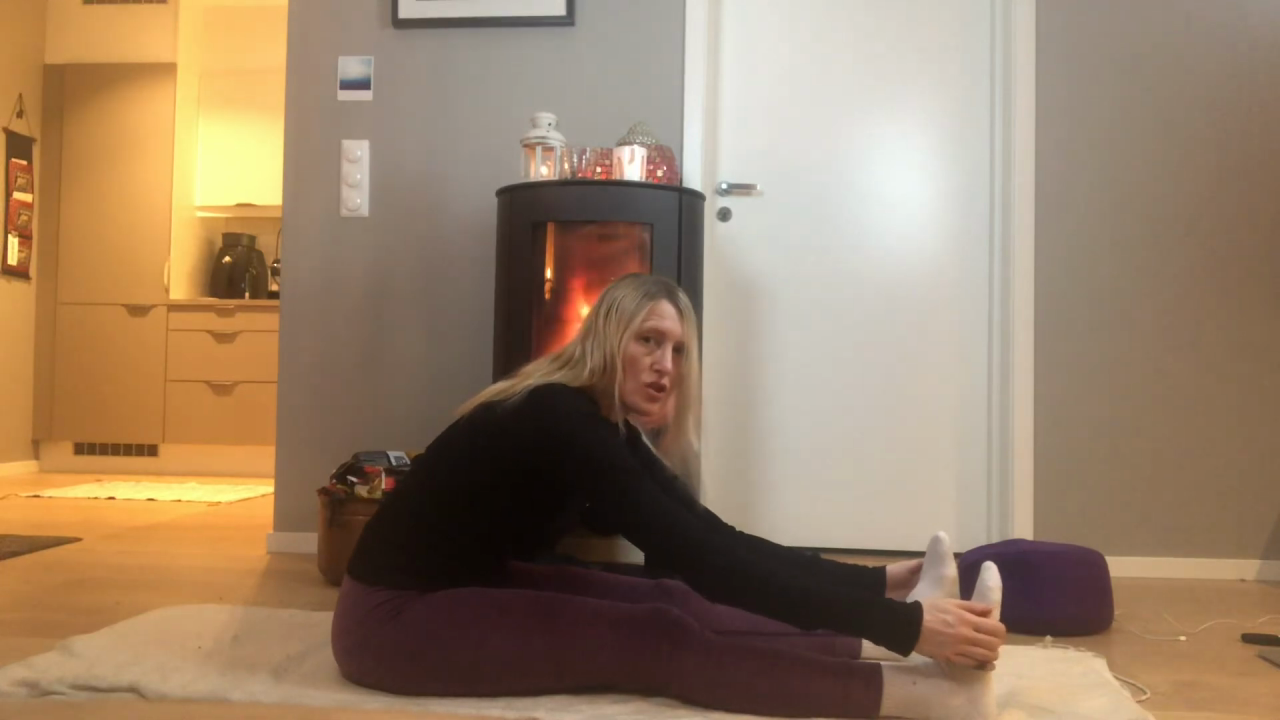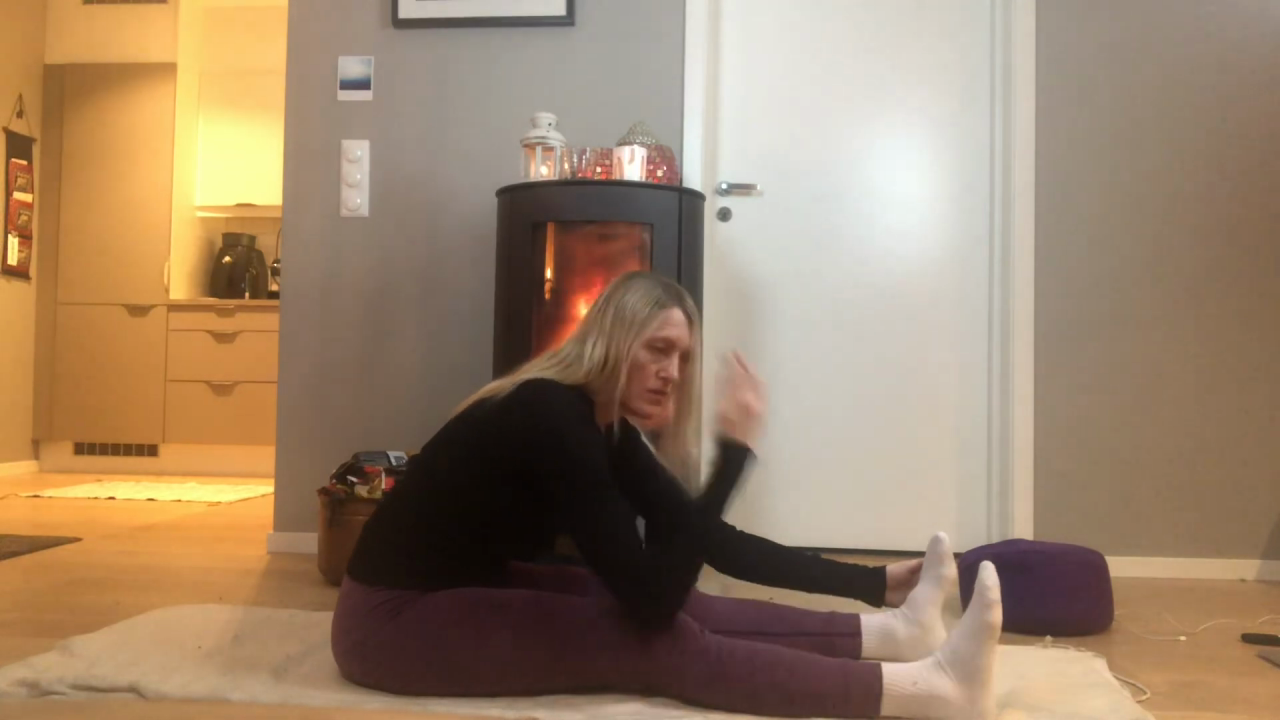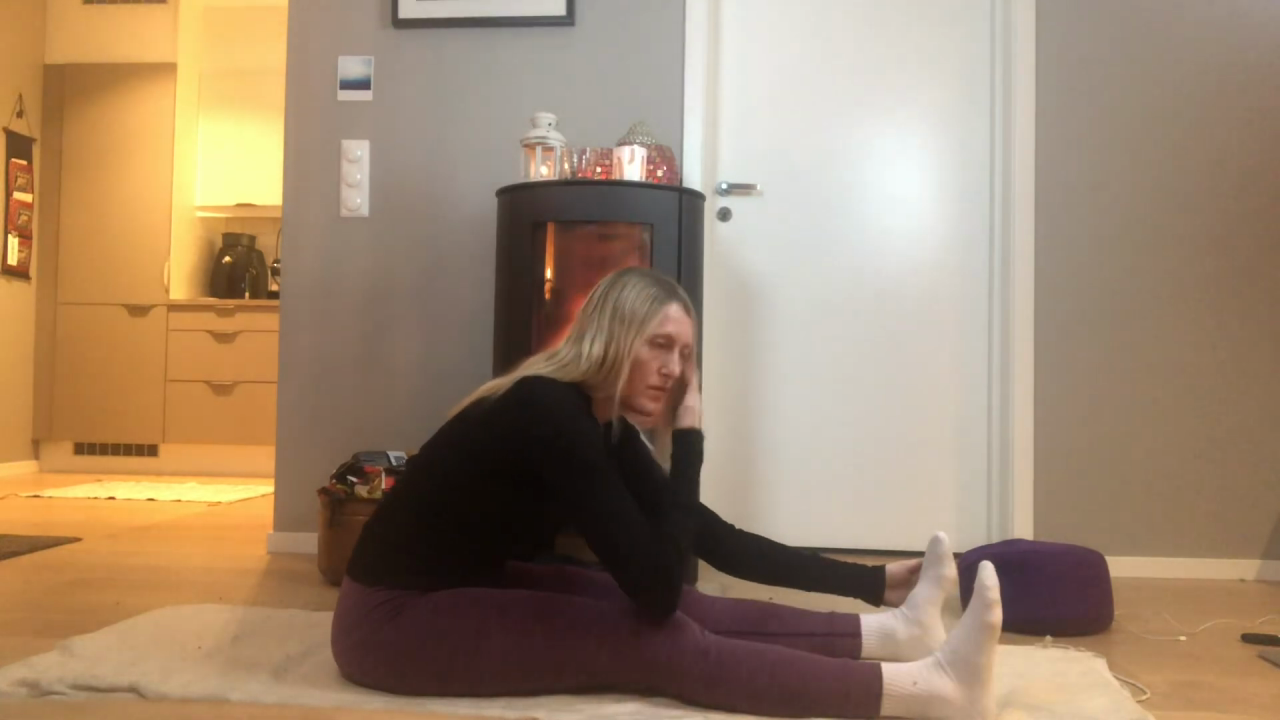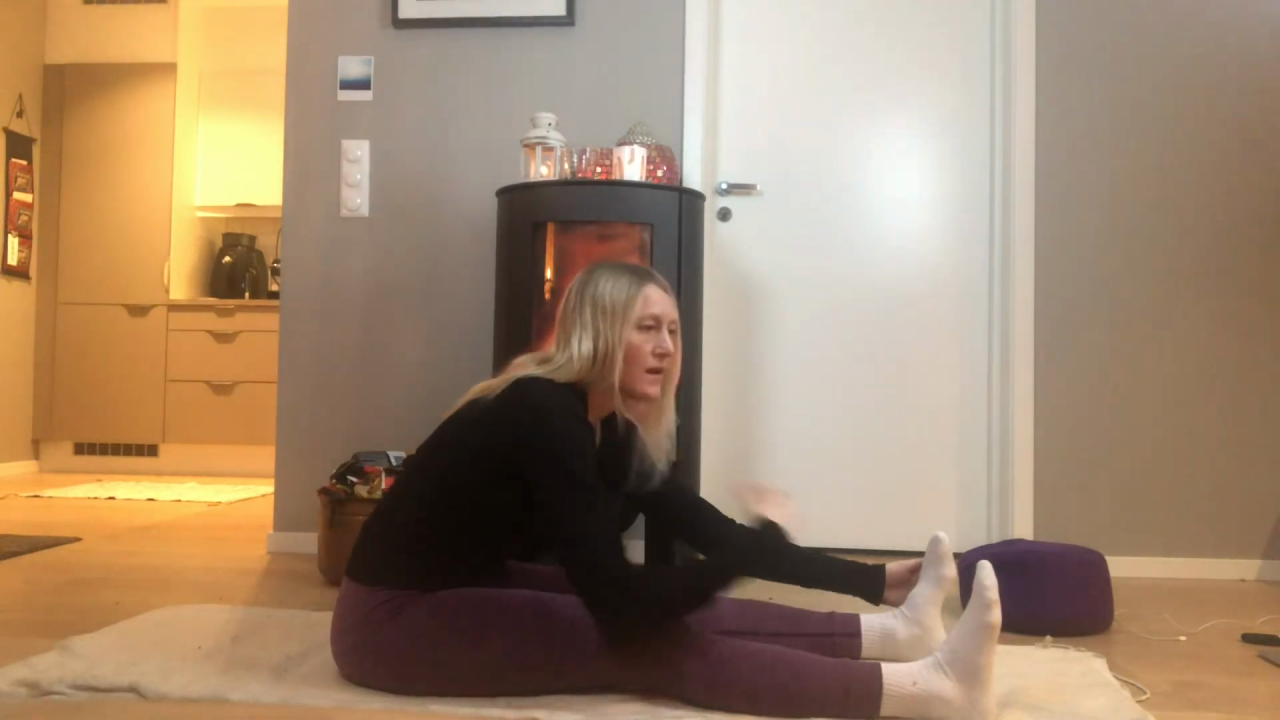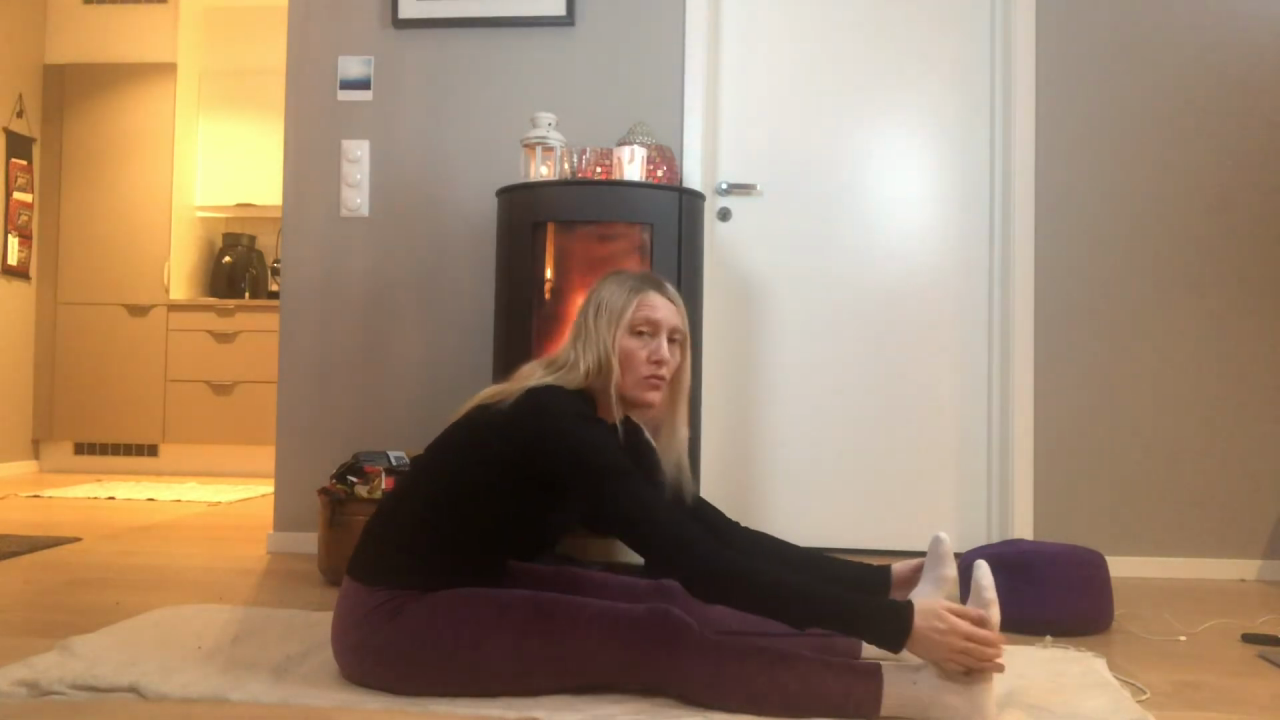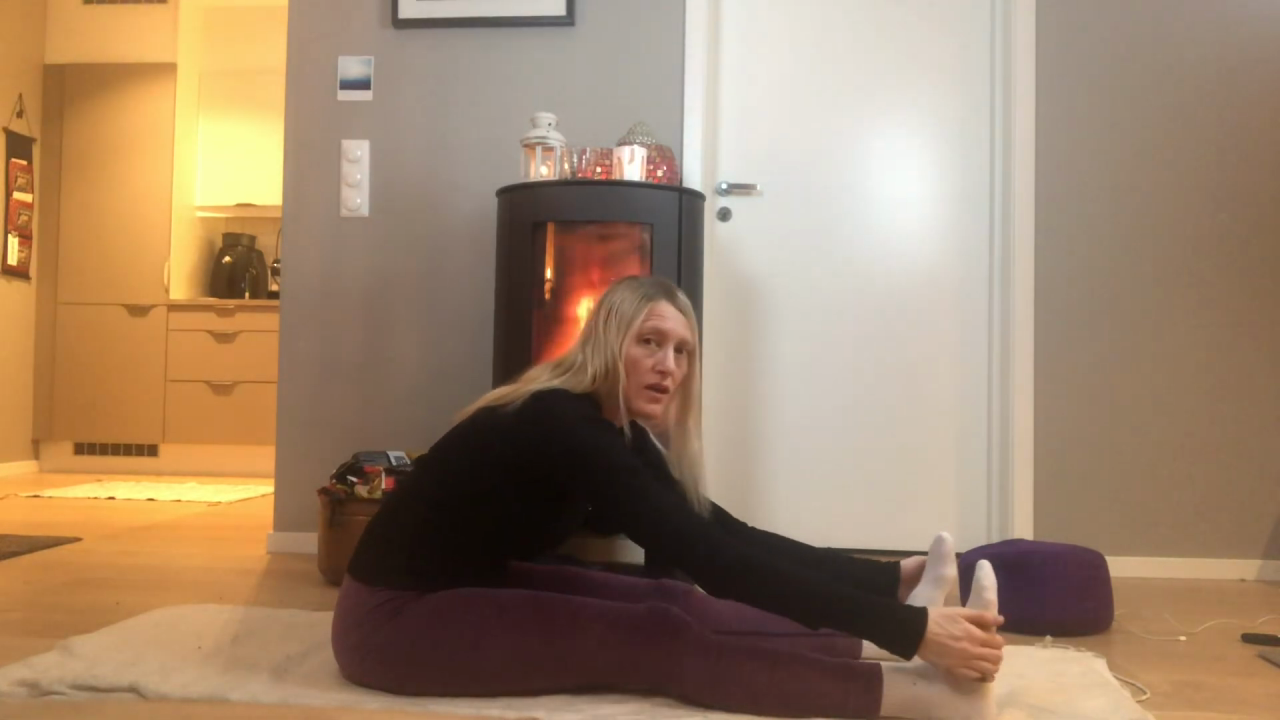
dt=0.4s
person 1, frame 1
left shoulder: (611, 428)
right shoulder: (562, 421)
left elbow: (720, 542)
right elbow: (710, 570)
left wrist: (878, 586)
right wrist: (903, 627)
left hip: (474, 590)
right hip: (396, 619)
left knee: (671, 606)
right knee: (658, 639)
person 1, frame 2
left shoulder: (610, 430)
right shoulder: (551, 416)
left elbow: (716, 544)
right elbow: (646, 601)
left wrist: (872, 582)
right wrist: (734, 450)
left hip: (473, 589)
right hip: (395, 619)
left knee: (678, 608)
right knee: (662, 642)
left ankle: (890, 629)
person 1, frame 3
left shoulder: (606, 428)
right shoulder: (550, 414)
left elbow: (716, 541)
right elbow: (656, 586)
left wrist: (872, 583)
right wrist: (688, 441)
left hip: (475, 590)
right hip: (395, 621)
left knee: (676, 612)
right knee: (659, 640)
left ankle: (891, 632)
person 1, frame 4
left shoulder: (609, 429)
right shoulder: (544, 415)
left elbow: (712, 537)
right elbow: (621, 611)
left wrist: (872, 580)
right wrist: (768, 536)
left hip: (472, 592)
right hip: (396, 620)
left knee: (672, 608)
right knee: (658, 641)
left ankle: (893, 631)
person 1, frame 5
left shoulder: (614, 431)
right shoulder: (558, 423)
left elbow: (725, 539)
right elbow: (706, 571)
left wrist: (884, 582)
right wrist: (899, 625)
left hip: (473, 589)
right hip: (396, 620)
left knee: (666, 605)
right knee: (656, 637)
person 1, frame 6
left shoulder: (619, 431)
right shoulder: (564, 426)
left elbow: (733, 537)
right elbow: (718, 565)
left wrist: (892, 580)
right wrist: (910, 631)
left hip: (473, 588)
right hip: (397, 619)
left knee: (671, 605)
right knee: (657, 638)
